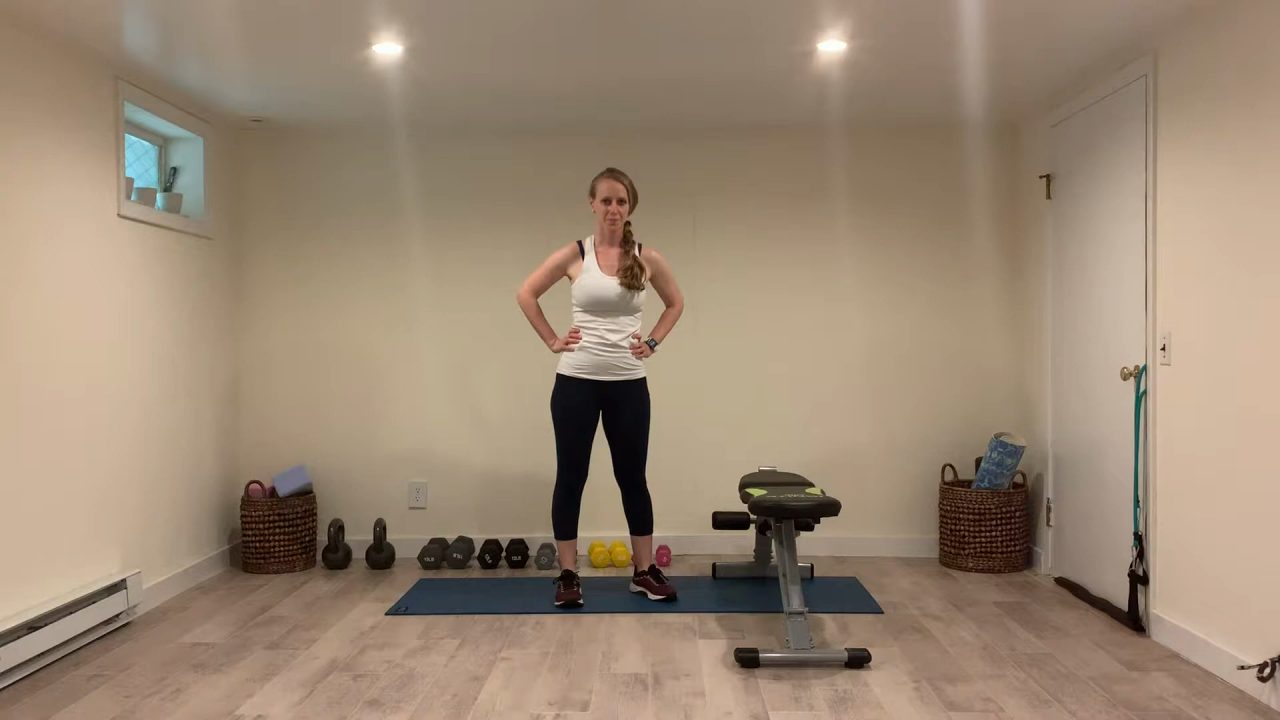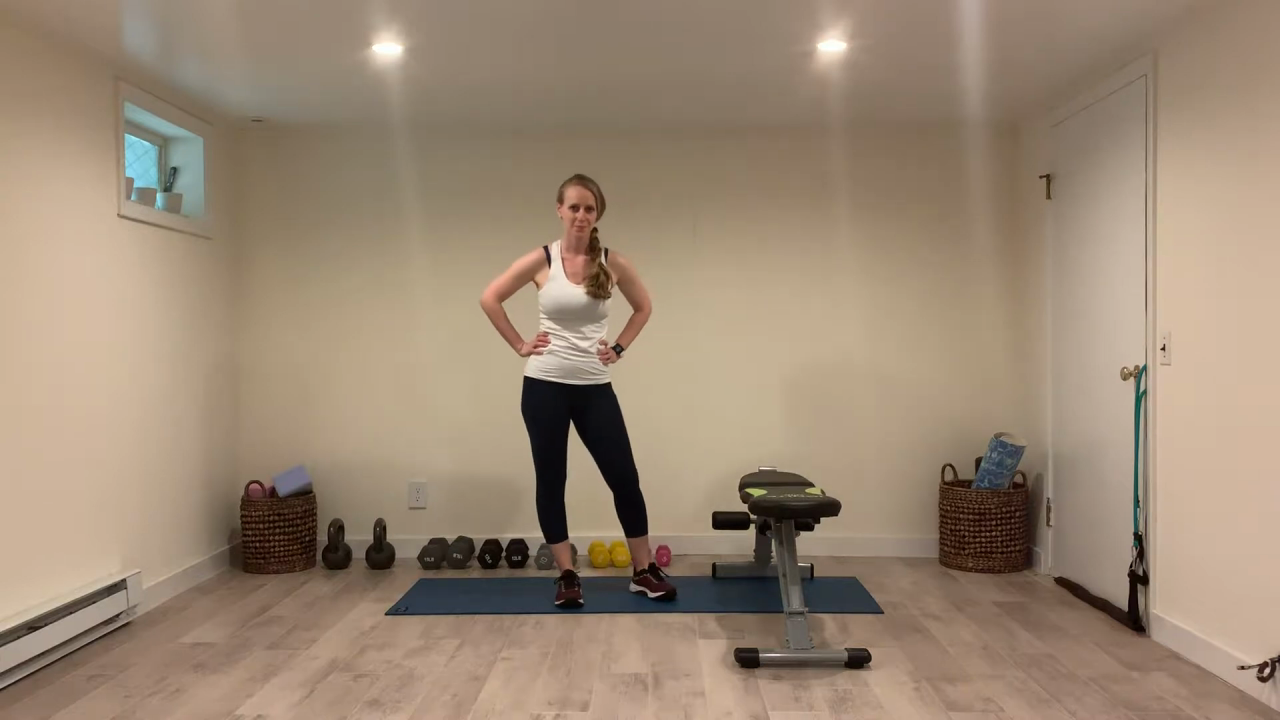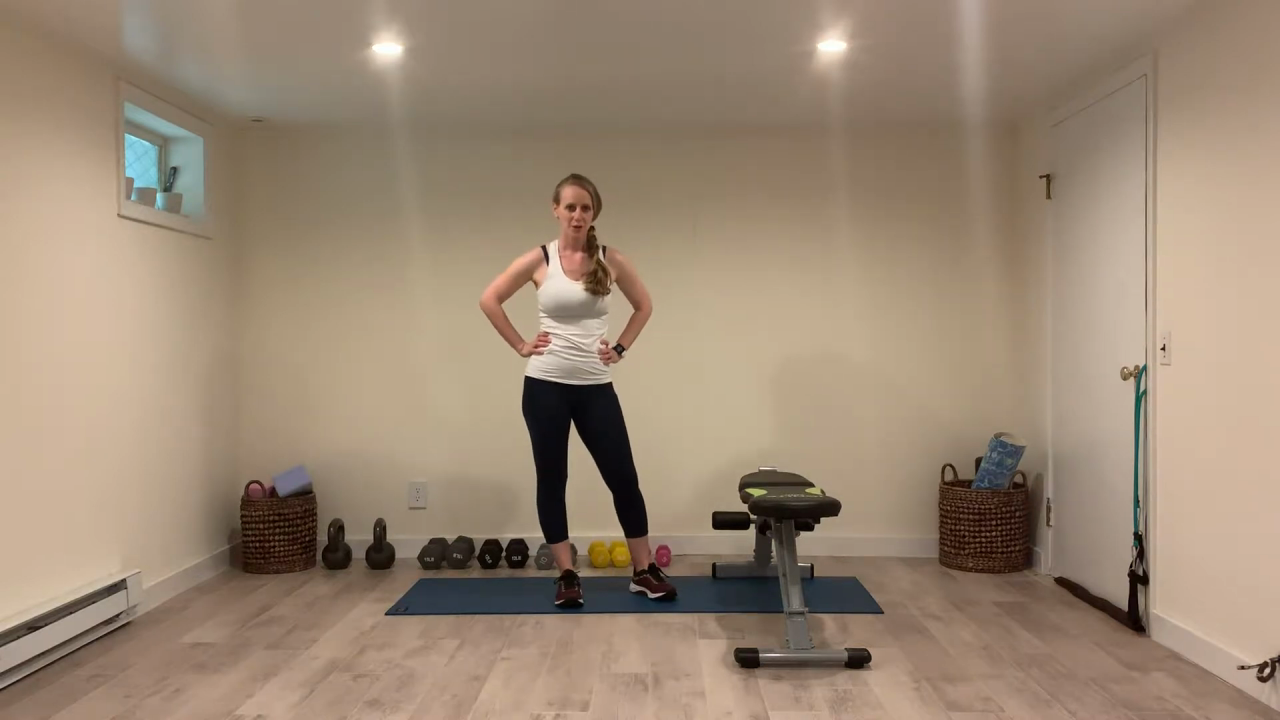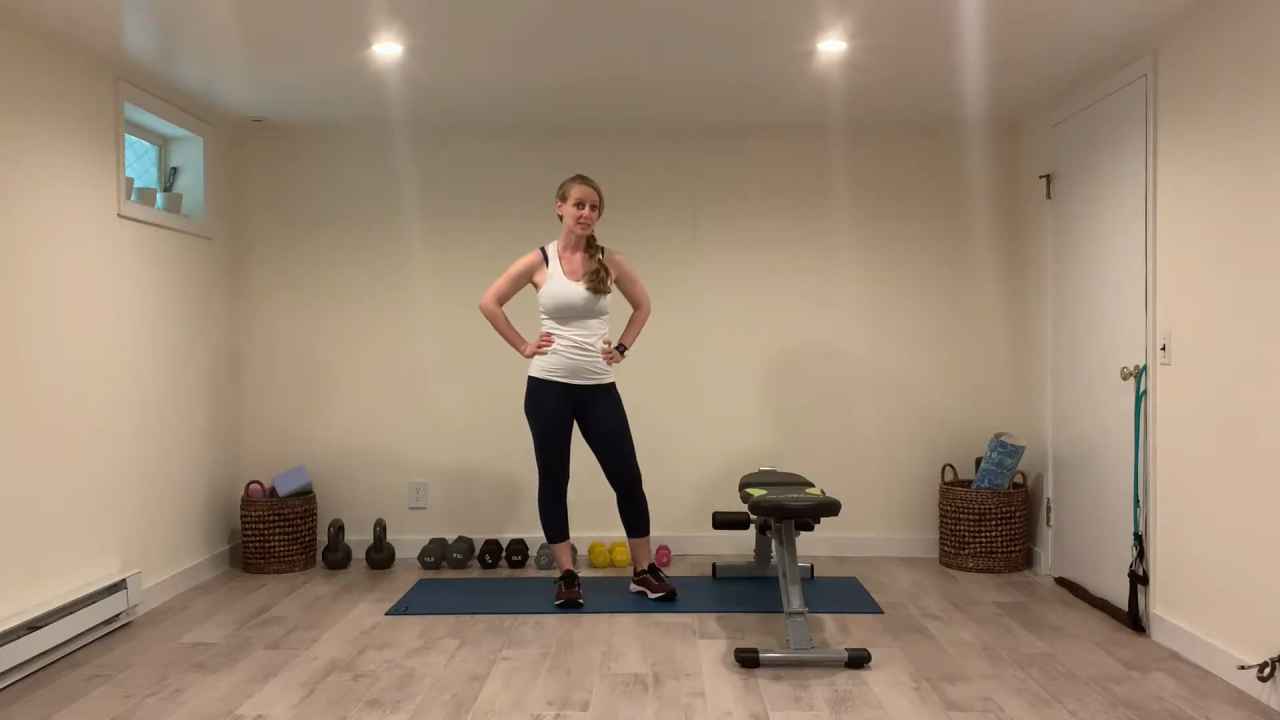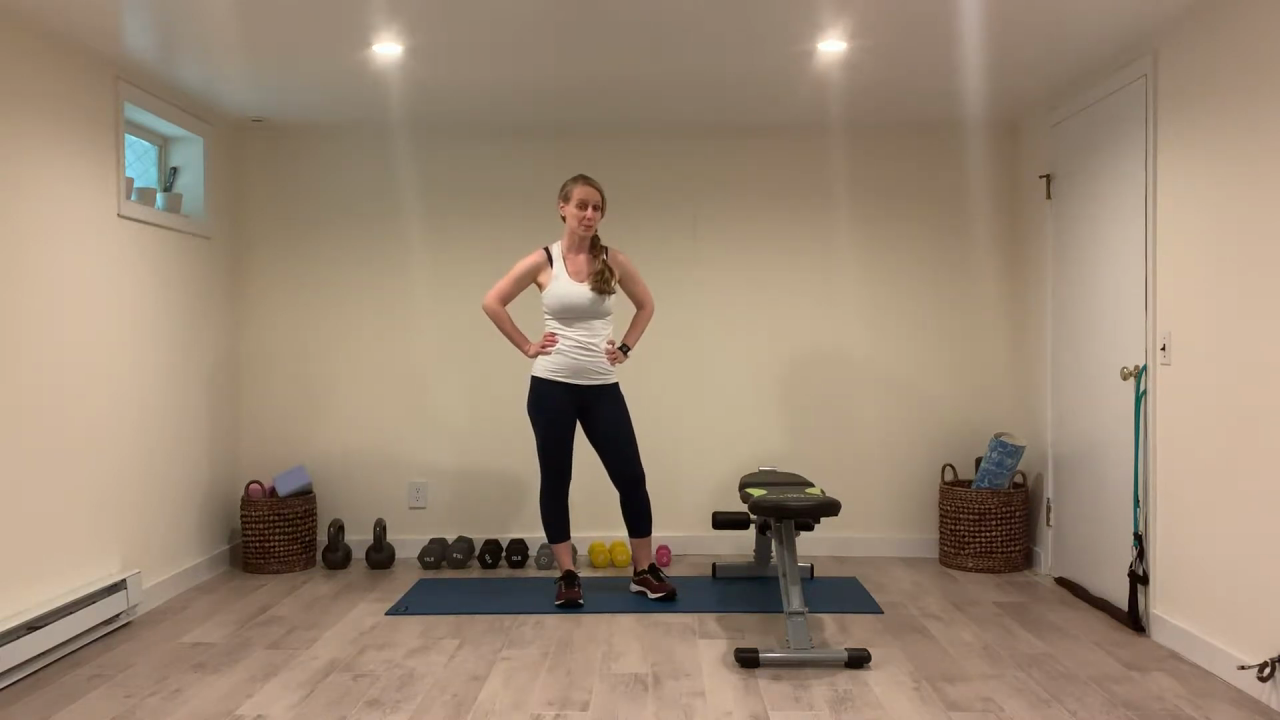
dt=1s
person 1, frame 1
left shoulder: (647, 258)
right shoulder: (573, 255)
left elbow: (675, 302)
right elbow: (526, 294)
left wrist: (653, 343)
right wrist: (552, 340)
left hip: (628, 384)
right hip: (576, 381)
left knee: (632, 477)
right knee: (570, 477)
left ankle: (644, 571)
right ankle: (567, 575)
person 1, frame 2
left shoulder: (614, 263)
right shoulder: (541, 260)
left elbow: (643, 307)
right elbow: (490, 298)
left wrist: (619, 348)
right wrist: (520, 346)
left hip: (595, 388)
right hip: (545, 386)
left knee: (624, 478)
right knee: (551, 480)
left ankle: (644, 571)
right ankle: (566, 576)
person 1, frame 3
left shoulder: (612, 261)
right shoulder: (538, 260)
left elbow: (643, 305)
right elbow: (489, 300)
left wrist: (620, 348)
right wrist: (520, 346)
left hip: (595, 388)
right hip: (546, 385)
left knee: (623, 478)
right knee: (551, 480)
left ankle: (644, 572)
right ankle: (566, 576)
person 1, frame 4
left shoulder: (611, 261)
right shoulder: (538, 261)
left elbow: (642, 304)
right elbow: (489, 303)
left wrist: (622, 348)
right wrist: (523, 347)
left hip: (598, 388)
right hip: (548, 386)
left knee: (627, 478)
right knee: (553, 480)
left ankle: (644, 572)
right ankle: (567, 576)
person 1, frame 5
left shoulder: (614, 261)
right shoulder: (542, 261)
left elbow: (646, 304)
right elbow: (492, 302)
left wrist: (626, 348)
right wrist: (527, 347)
left hip: (602, 388)
right hip: (552, 386)
left knee: (631, 477)
right knee: (556, 481)
left ankle: (644, 571)
right ankle: (567, 576)
